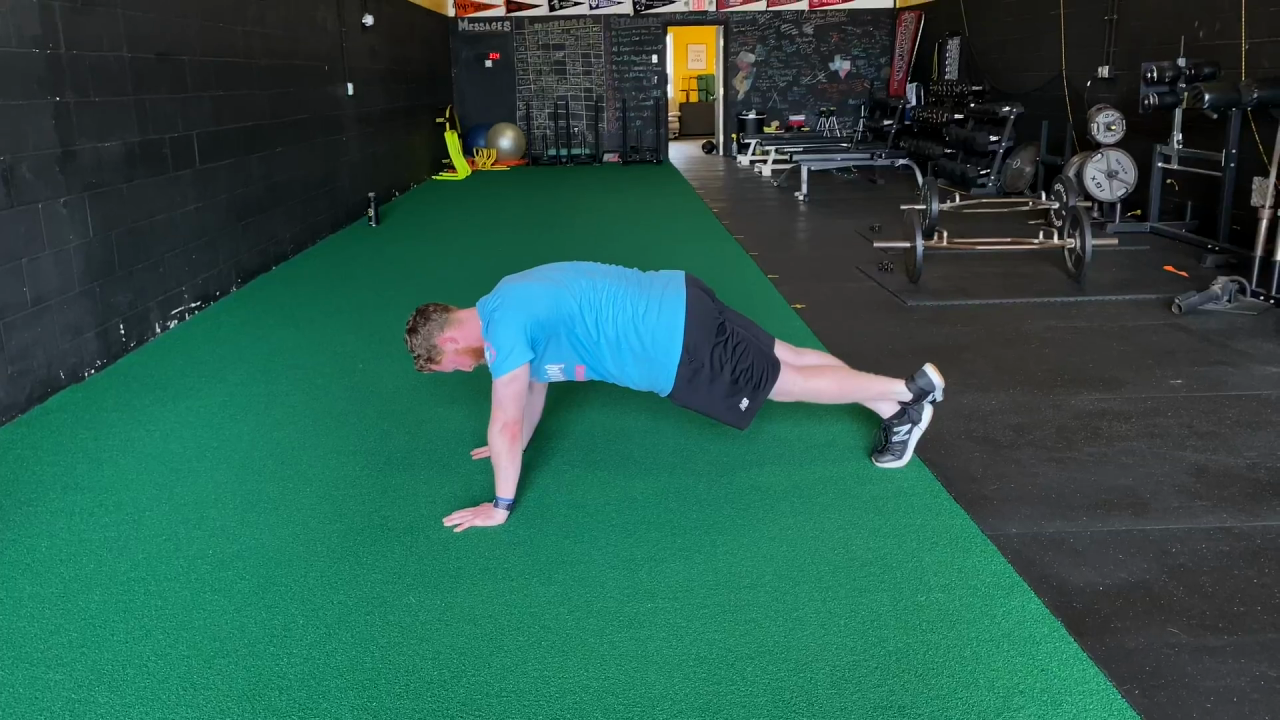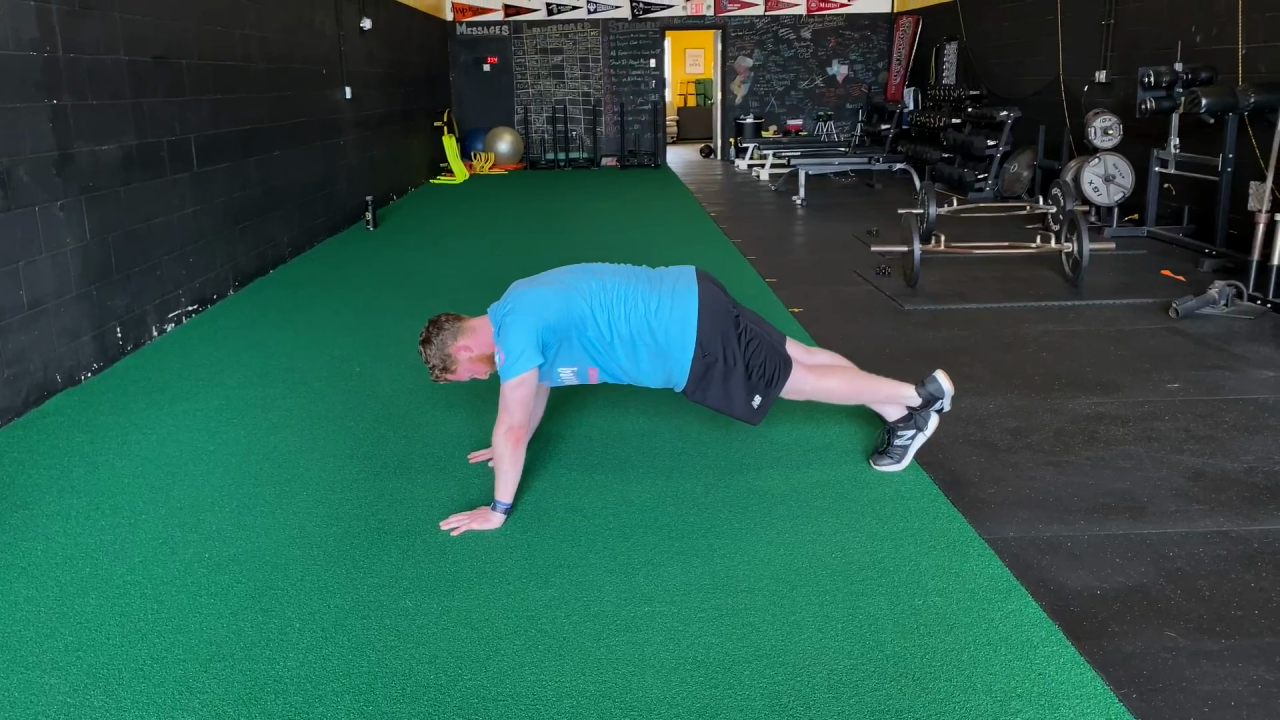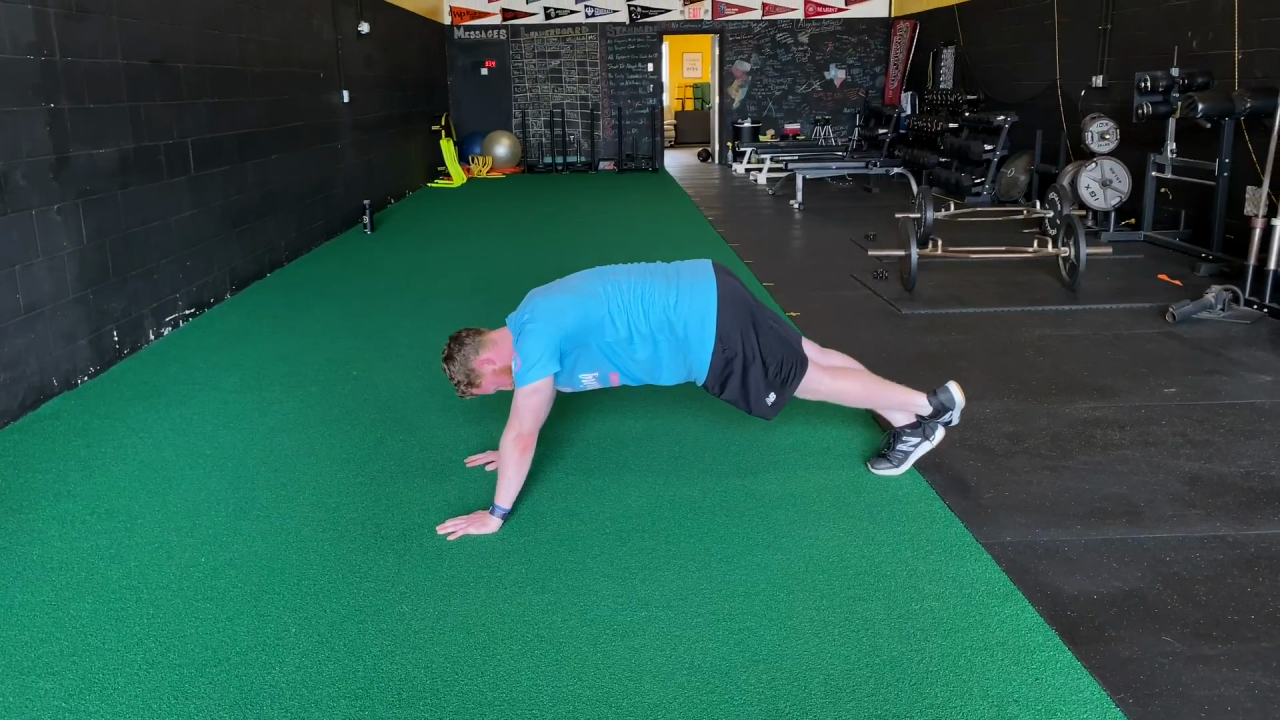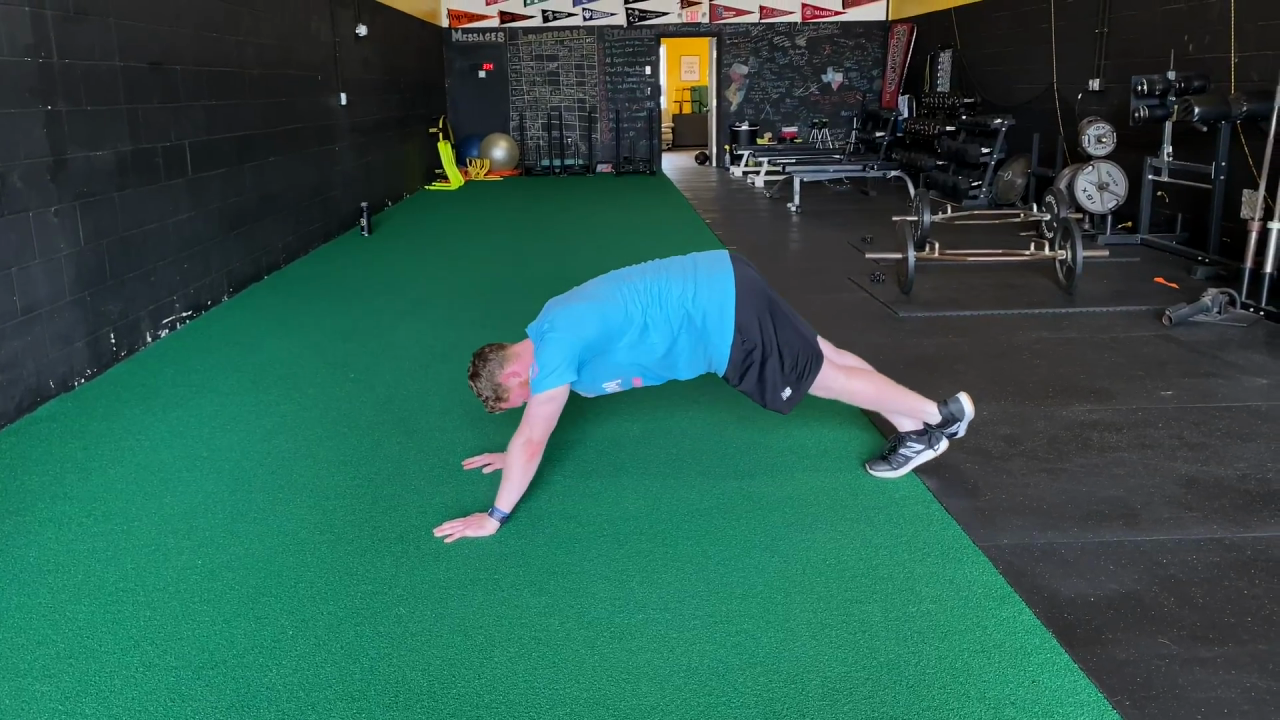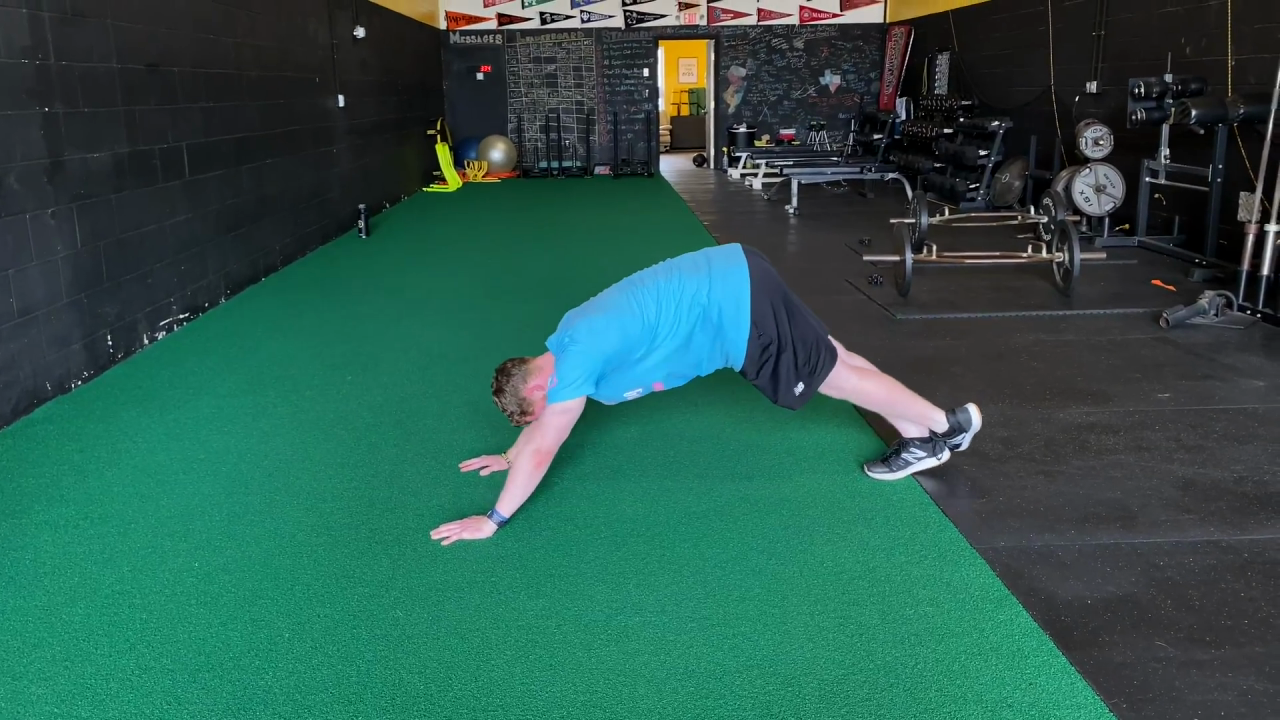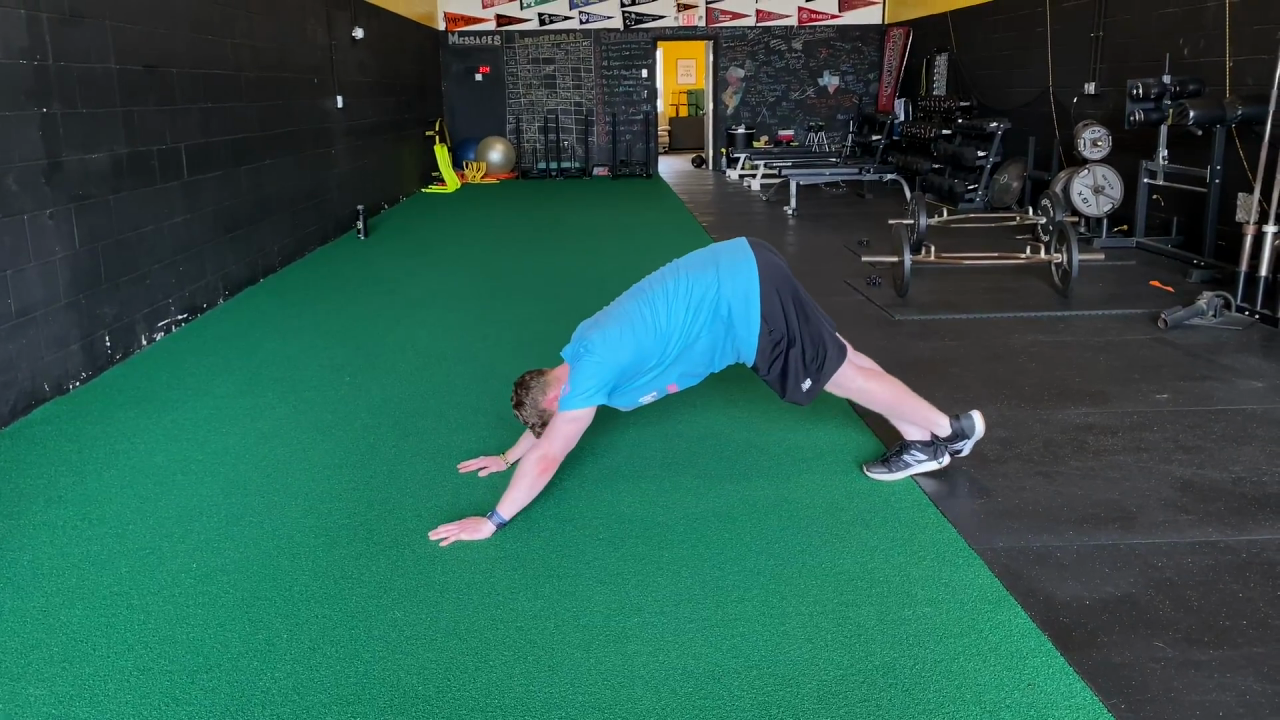
dt=0.4s
person 1, frame 1
left shoulder: (502, 326)
right shoulder: (509, 304)
left elbow: (505, 422)
right elbow: (535, 381)
left wrist: (501, 504)
right wrist: (514, 447)
left hip: (677, 348)
right hip: (676, 308)
left knee: (788, 383)
right knee: (784, 358)
left ankle: (909, 391)
right ankle: (896, 412)
person 1, frame 2
left shoulder: (514, 331)
right shoulder: (520, 309)
left elbow: (511, 426)
right elbow: (539, 385)
left wrist: (497, 510)
right wrist: (511, 447)
left hip: (688, 341)
right hip: (687, 304)
left knee: (796, 380)
right knee: (794, 357)
left ankle: (918, 396)
right ankle: (901, 415)
person 1, frame 3
left shoulder: (533, 338)
right shoulder: (535, 318)
left elbow: (522, 432)
right elbow: (544, 393)
left wrist: (496, 514)
right wrist: (510, 451)
left hip: (706, 331)
right hip: (703, 296)
left knee: (810, 379)
right knee: (808, 357)
left ankle: (930, 406)
right ankle: (909, 420)
person 1, frame 4
left shoulder: (555, 348)
right shoulder: (554, 329)
left elbow: (533, 440)
right elbow: (540, 422)
left wrist: (494, 516)
right wrist: (511, 454)
left hip: (722, 317)
right hip: (719, 287)
left knee: (823, 377)
right knee: (821, 356)
left ankle: (938, 416)
right ankle: (915, 430)
person 1, frame 5
left shoulder: (576, 360)
right shoulder: (570, 342)
left elbow: (542, 447)
right elbow: (542, 414)
left wrist: (493, 519)
right wrist: (509, 456)
left hip: (737, 308)
right hip: (733, 281)
left knee: (832, 376)
right knee: (830, 357)
left ankle: (945, 424)
right ankle: (919, 435)
person 1, frame 6
left shoulder: (592, 369)
right shoulder: (583, 351)
left elbow: (549, 454)
right elbow: (547, 413)
left wrist: (493, 520)
right wrist: (508, 456)
left hip: (747, 300)
right hip: (743, 273)
left knee: (838, 373)
right knee: (837, 357)
left ankle: (946, 431)
right ankle: (921, 436)
